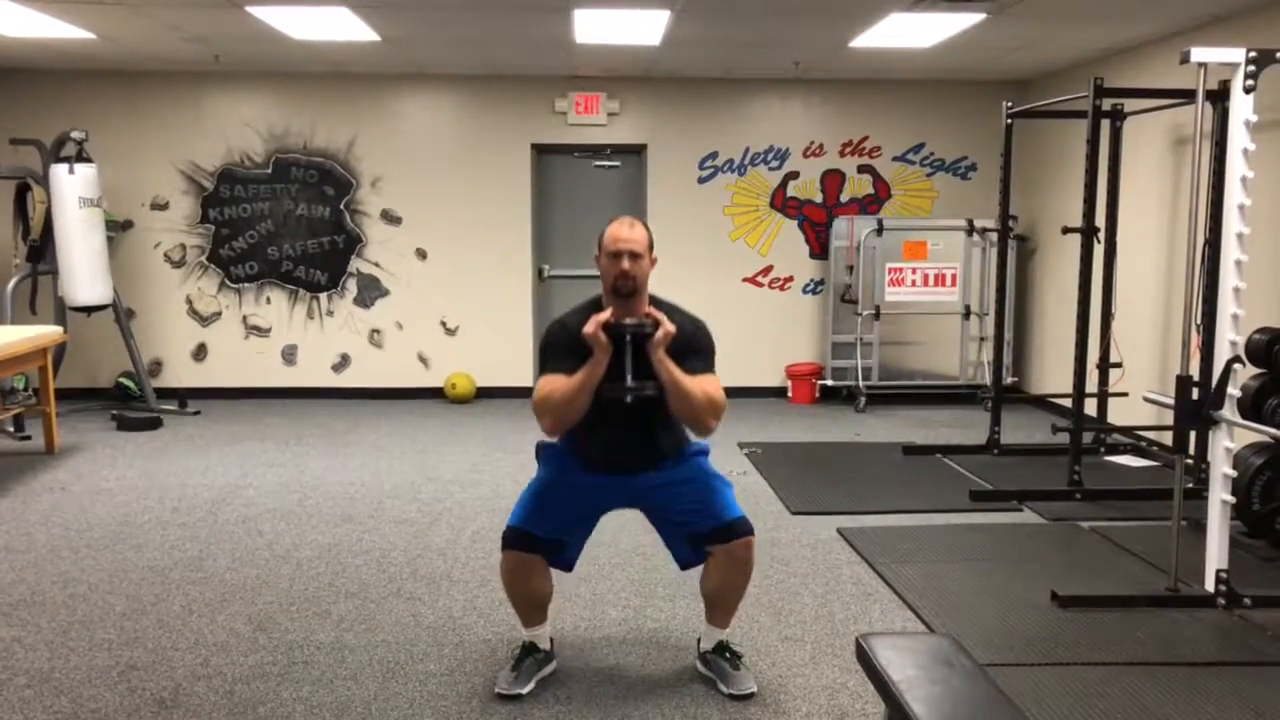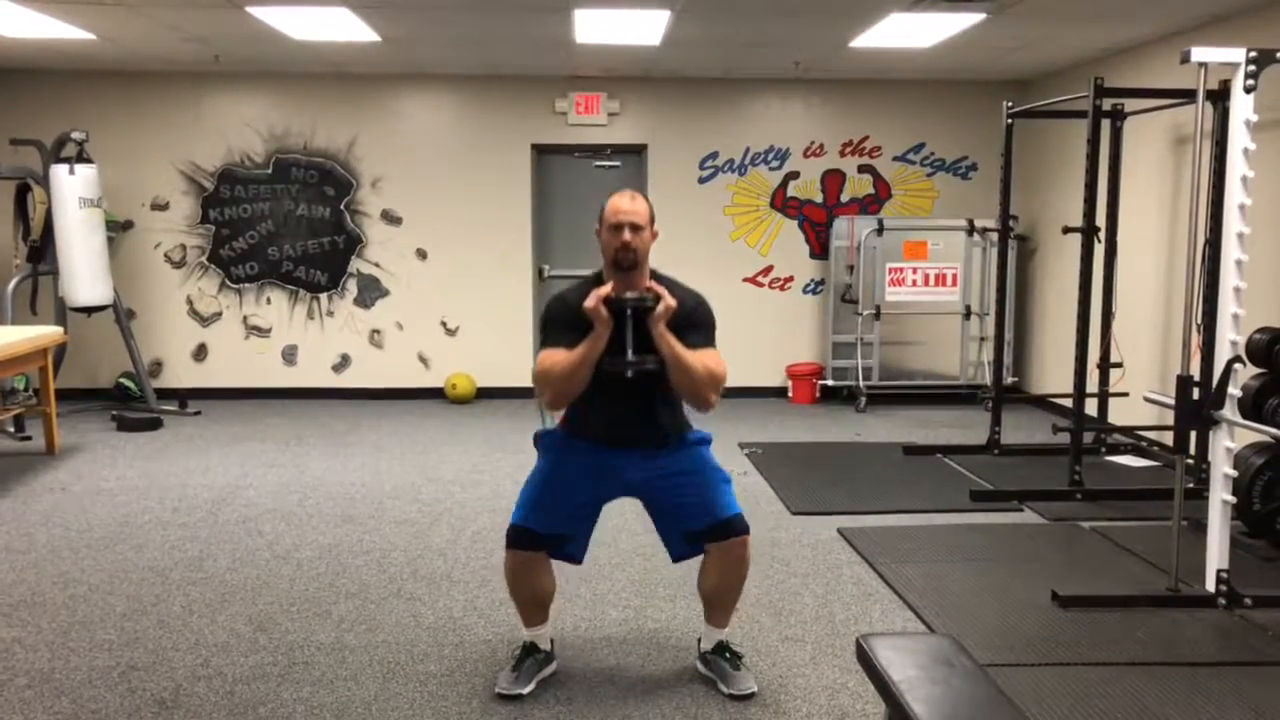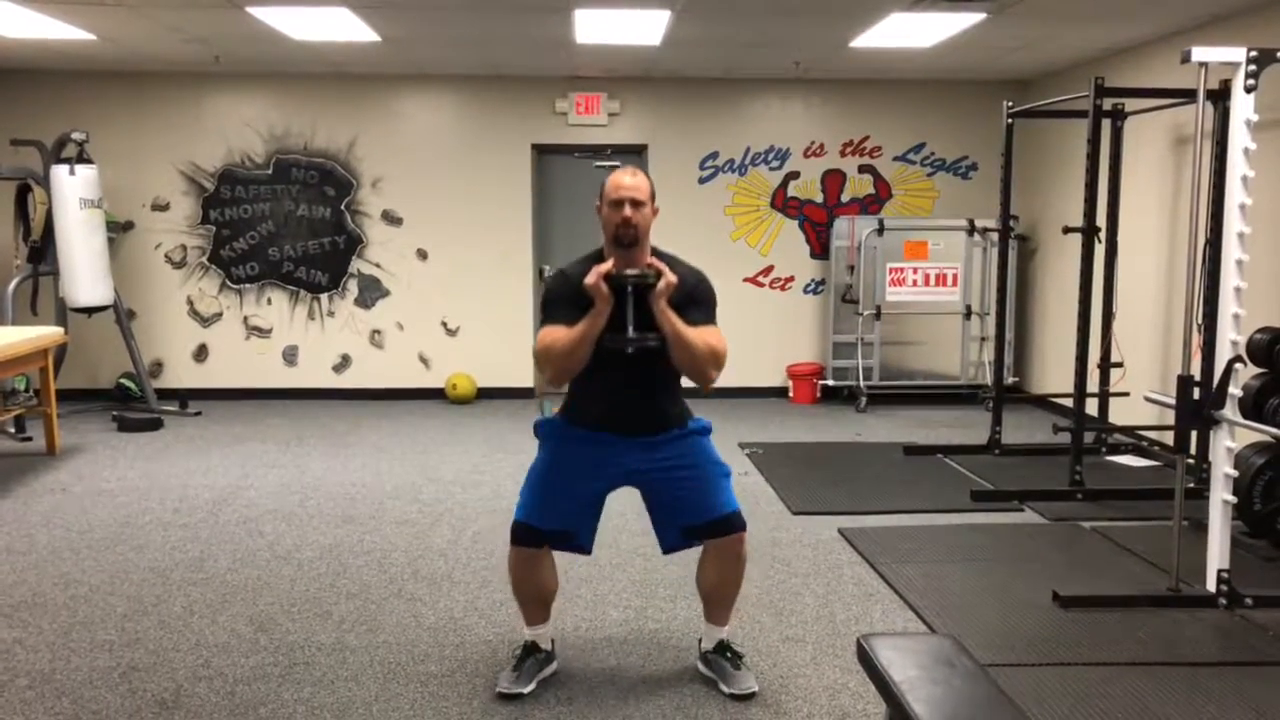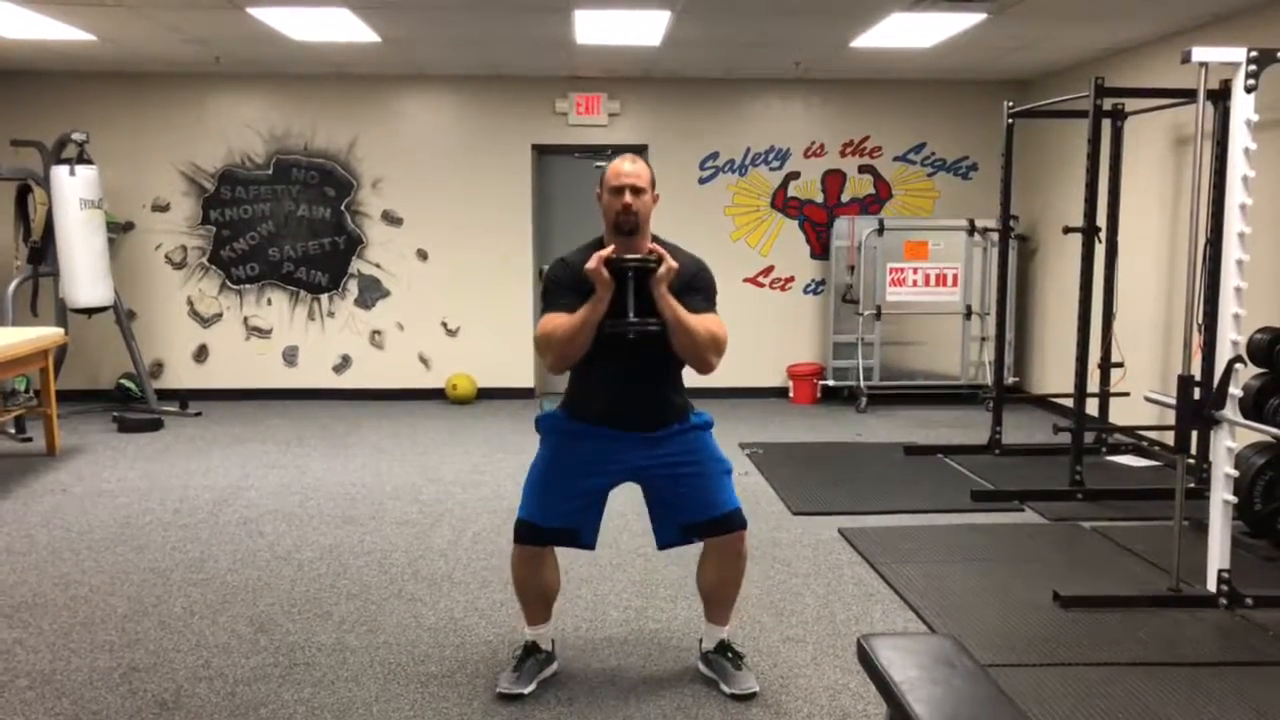
dt=0.1s
person 1, frame 1
left shoulder: (685, 330)
right shoulder: (568, 331)
left elbow: (707, 420)
right elbow: (551, 422)
left wrist: (659, 356)
right wrist: (599, 357)
left hip: (668, 464)
right hip: (582, 465)
left knee: (736, 541)
right knee: (519, 547)
left ankle: (713, 646)
right ankle: (537, 646)
person 1, frame 2
left shoulder: (685, 303)
right shoulder: (569, 304)
left elbow: (707, 394)
right elbow: (552, 395)
left wrist: (660, 330)
right wrist: (601, 331)
left hip: (669, 448)
right hip: (583, 448)
left knee: (731, 538)
right knee: (524, 542)
left ankle: (714, 647)
right ankle: (537, 647)
person 1, frame 3
left shoulder: (686, 281)
right shoulder: (570, 282)
left elbow: (708, 371)
right elbow: (553, 372)
left wrist: (661, 307)
right wrist: (601, 308)
left hip: (669, 435)
right hip: (583, 435)
left knee: (728, 534)
right knee: (528, 538)
left ankle: (714, 646)
right ankle: (538, 646)
person 1, frame 4
left shoulder: (687, 269)
right shoulder: (570, 270)
left elbow: (708, 358)
right elbow: (554, 359)
left wrist: (661, 293)
right wrist: (600, 296)
left hip: (671, 431)
right hip: (585, 431)
left knee: (727, 533)
right knee: (532, 538)
left ankle: (716, 646)
right ankle: (538, 647)
